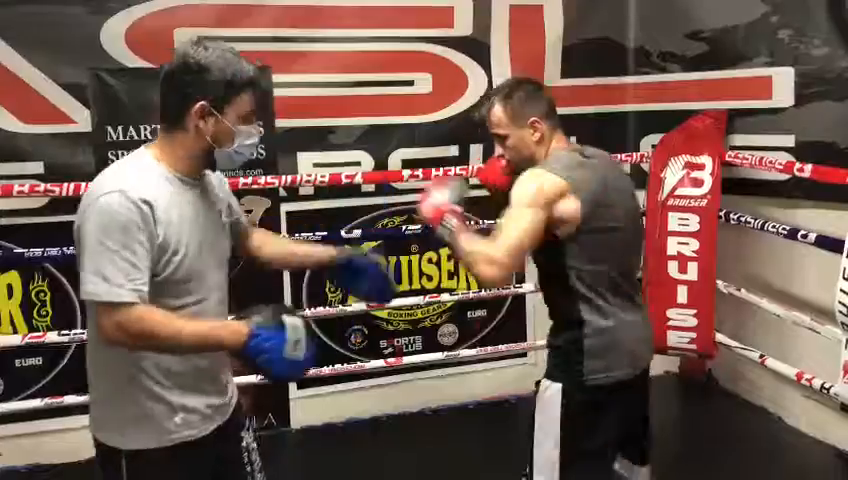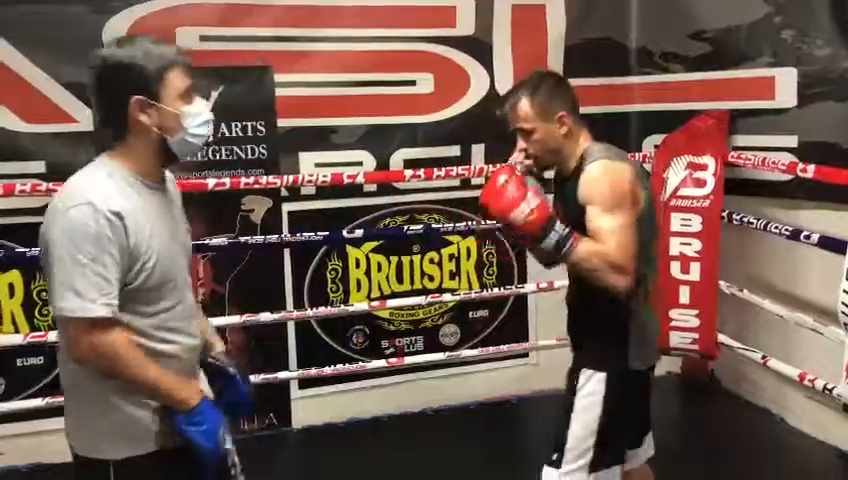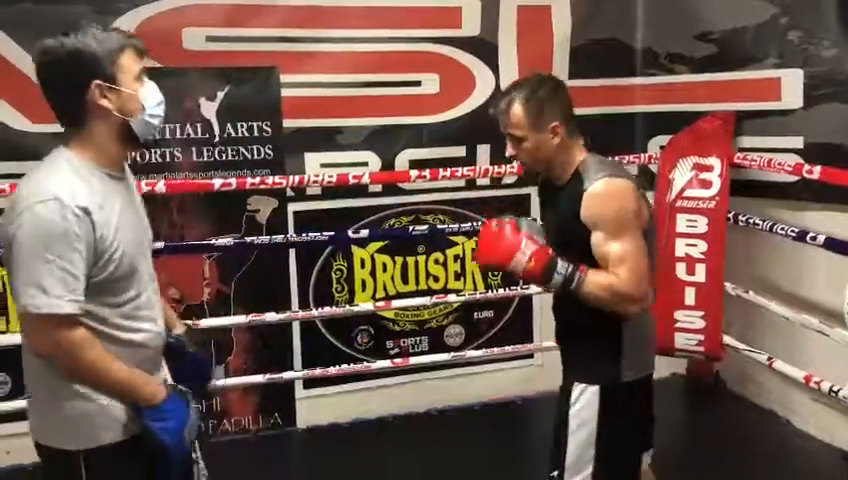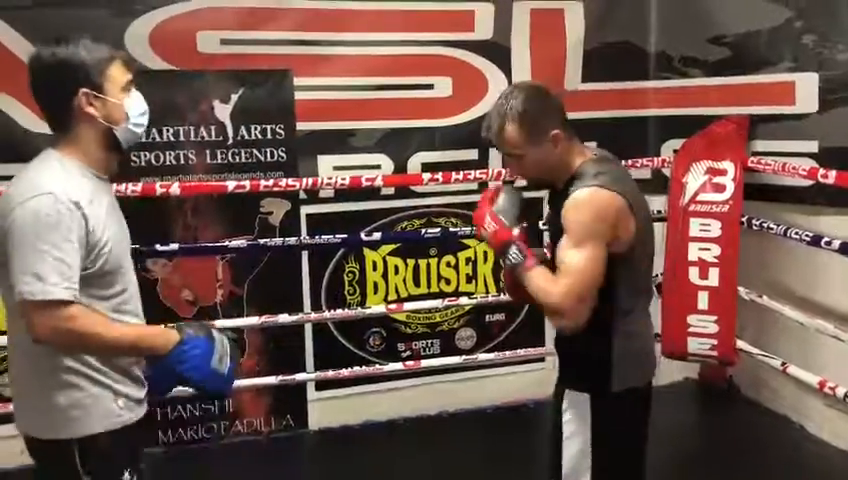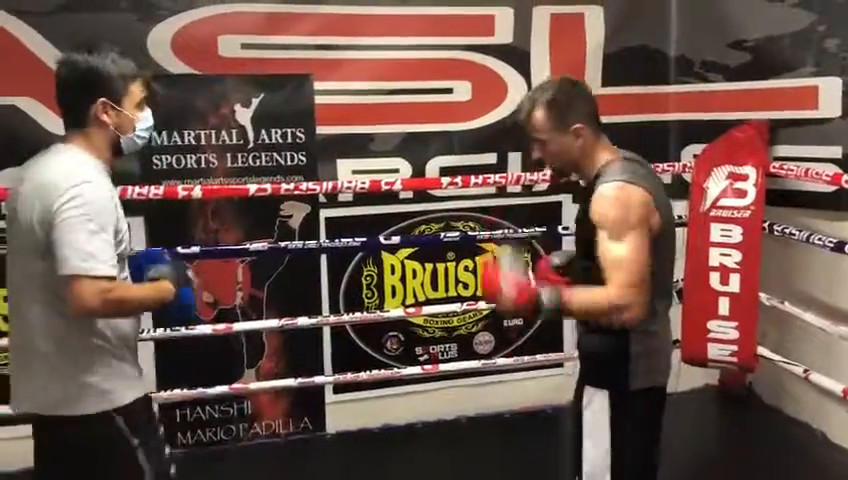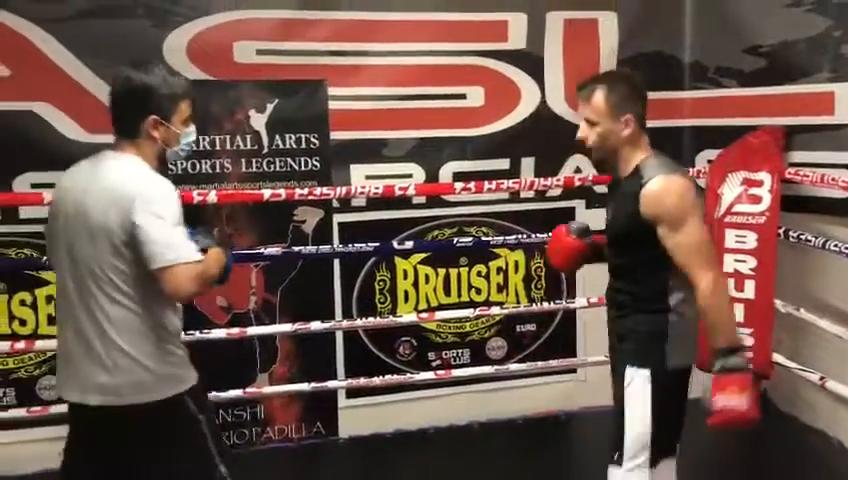
dt=0.3s
person 1, frame 1
left shoulder: (208, 181)
right shoulder: (122, 200)
left elbow: (248, 240)
right elbow: (119, 323)
left wrist: (338, 259)
right wrist: (243, 335)
left hip: (215, 407)
right hip: (150, 429)
person 1, frame 2
left shoulder: (161, 183)
right shoulder: (90, 210)
right elbow: (90, 340)
left wrist: (217, 353)
right wrist: (188, 400)
left hip: (185, 411)
right hip: (127, 439)
person 1, frame 3
left shoulder: (115, 172)
right shoulder: (55, 203)
right elbow: (52, 335)
left wrist: (175, 333)
right wrist: (154, 394)
left hip: (140, 402)
right hip: (93, 427)
person 1, frame 4
left shoulder: (89, 180)
right shoulder: (49, 200)
right elbow: (51, 320)
left wrist: (148, 350)
right wrist: (169, 342)
left hip: (114, 403)
right hip: (83, 417)
person 1, frame 5
left shoulder: (40, 172)
right shoulder: (85, 186)
right elbow: (91, 296)
left wrist: (125, 259)
right wrist: (167, 289)
left hip: (46, 386)
right hip: (97, 392)
person 1, frame 6
left shoulder: (71, 181)
right shoulder: (149, 189)
right elbow: (180, 284)
right wrist: (216, 257)
left hip: (86, 380)
right hip: (154, 382)
person 2, frame 1
left shoulder: (541, 182)
right shoulder: (603, 164)
left elbow: (493, 269)
left wrist: (444, 217)
right wrist: (509, 187)
left hip: (587, 356)
right hip: (629, 342)
person 2, frame 2
left shoulder: (604, 172)
right shoulder: (572, 172)
left elbow: (617, 272)
right elbow: (551, 255)
left wrist: (542, 223)
right wrist: (518, 213)
left hip: (614, 348)
right hip: (622, 342)
person 2, frame 3
left shoulder: (605, 190)
right shoulder: (553, 179)
left elbow: (633, 296)
left wrist: (545, 267)
right wrist: (513, 252)
left hip: (608, 360)
right hip: (603, 353)
person 2, frame 4
left shoulder: (592, 199)
right shoulder: (593, 165)
left elbow: (565, 310)
left wrist: (508, 244)
right wrist: (542, 268)
left hip: (602, 368)
right hip: (611, 357)
person 2, frame 5
left shoulder: (617, 194)
right shoulder: (620, 170)
left elbow: (627, 302)
left wrist: (536, 293)
right wrist: (563, 272)
left hip: (625, 363)
right hip: (626, 354)
person 2, frame 6
left shoulder: (662, 187)
right shoulder: (627, 177)
left elbow: (708, 279)
left wrist: (732, 365)
right wrist: (590, 247)
left hip: (656, 346)
right hip: (634, 338)
